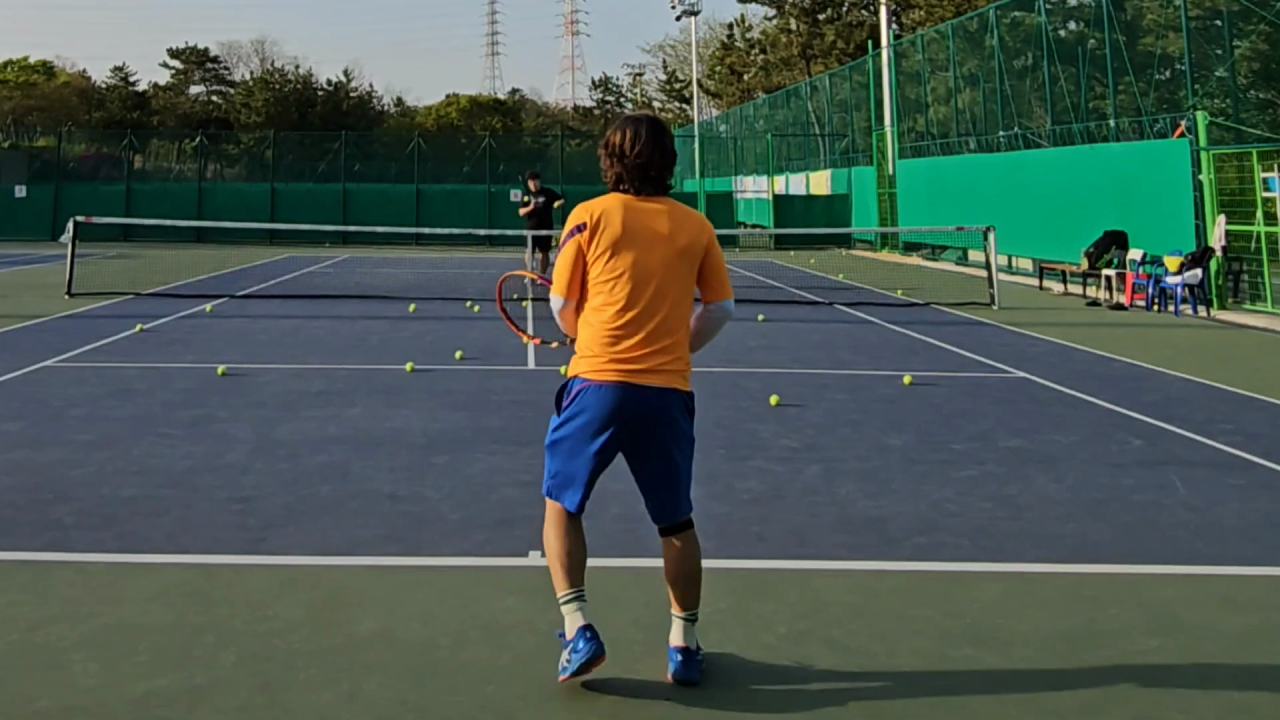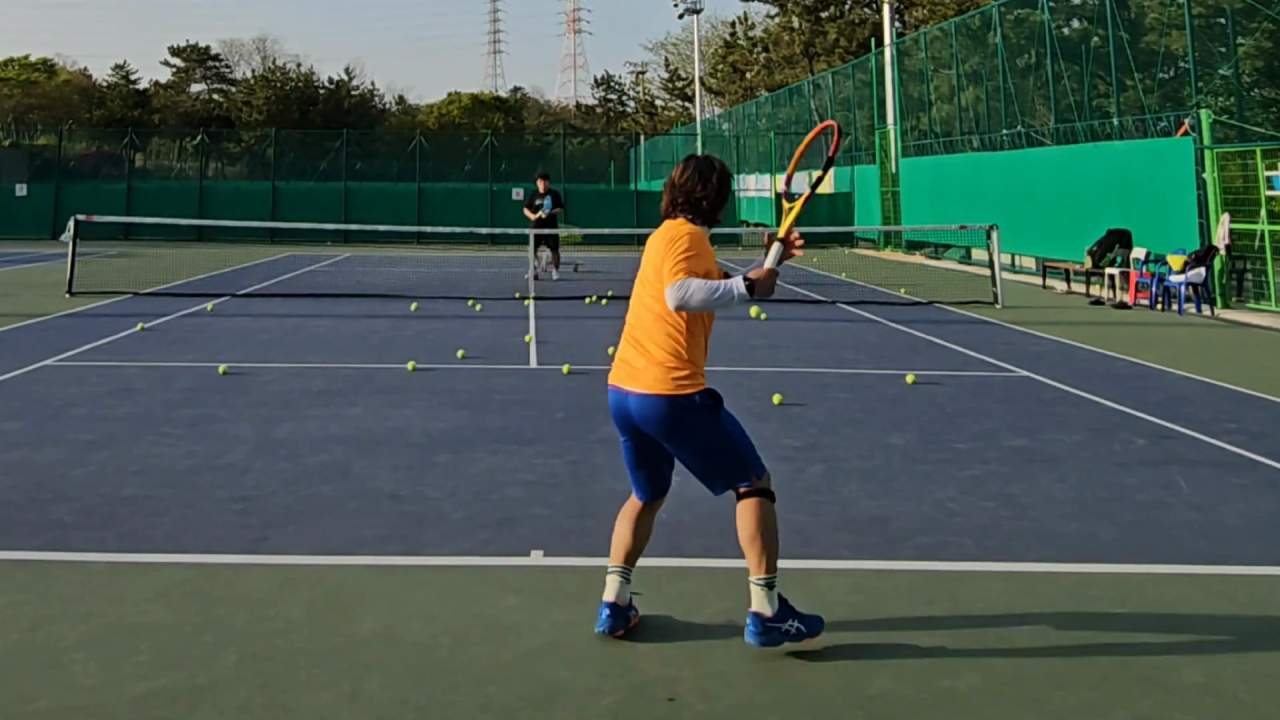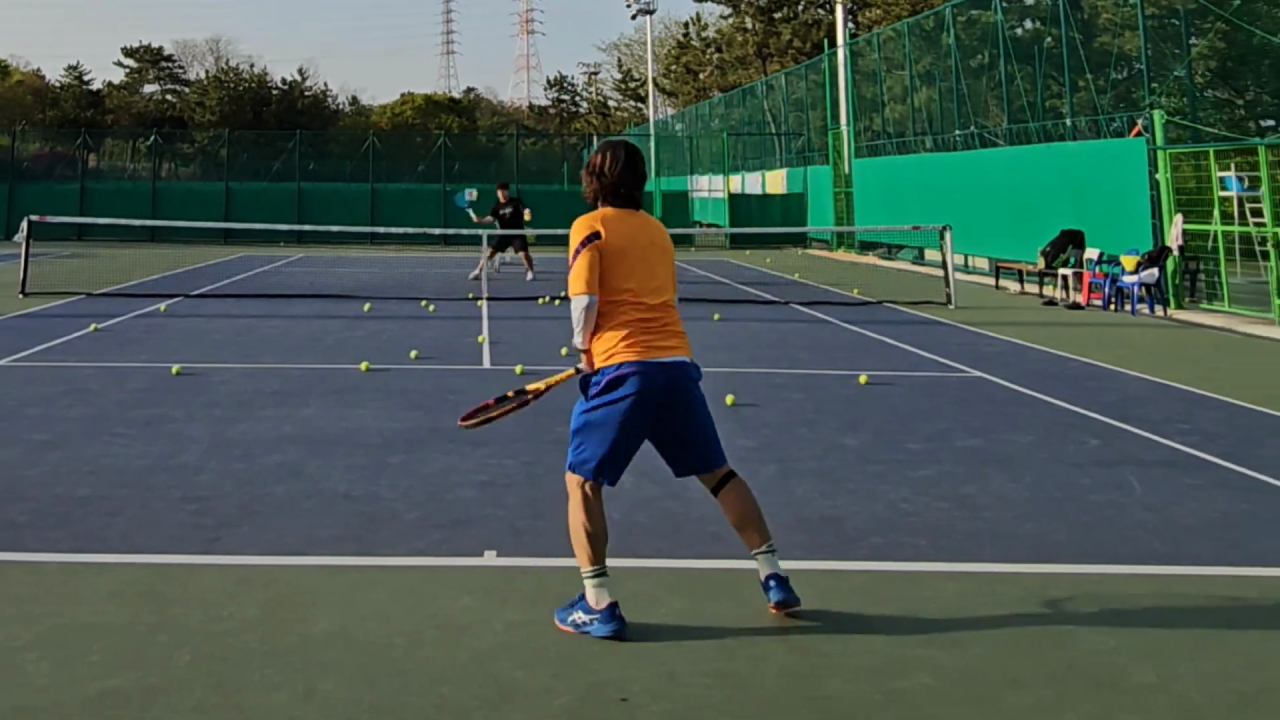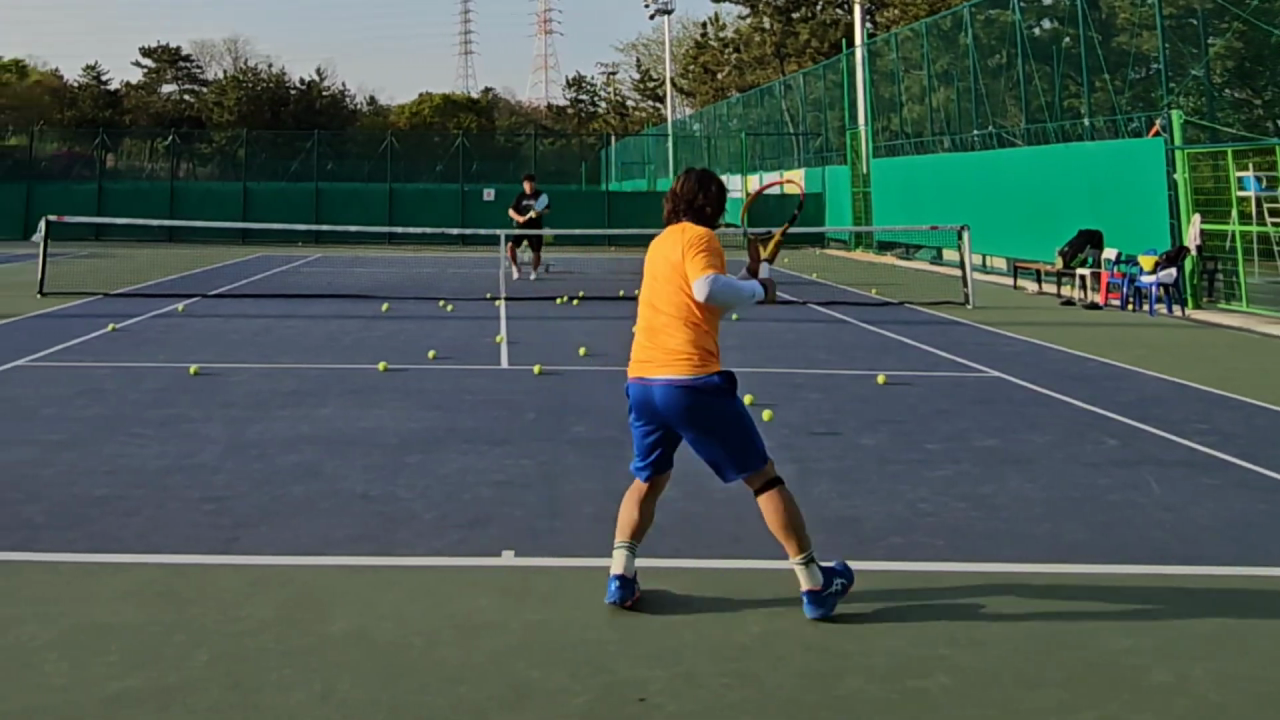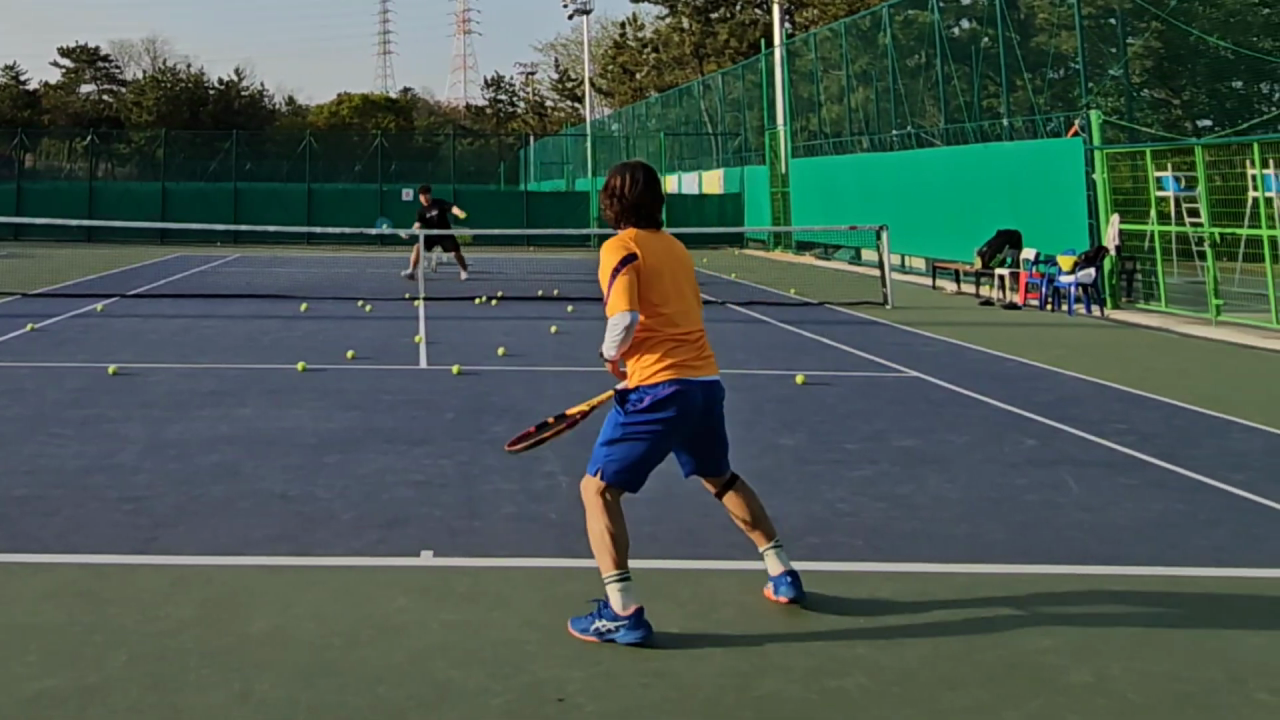
dt=1s
person 1, frame 1
left shoulder: (589, 216)
right shoulder: (695, 226)
left elbow: (562, 307)
right elbow: (721, 308)
left hip: (598, 385)
right hip: (667, 393)
left knee: (560, 506)
right knee: (675, 523)
left ankle: (578, 629)
right ankle: (684, 647)
person 1, frame 2
left shoulder: (672, 237)
right shoulder: (686, 236)
left elbow: (716, 289)
right elbow: (679, 298)
right wrist: (744, 286)
left hip: (624, 391)
right hip: (671, 395)
left knee: (645, 498)
right knee: (754, 487)
left ankle: (614, 603)
right ankle: (766, 613)
person 1, frame 3
left shoulder: (591, 228)
right shoulder: (656, 230)
left elbow: (583, 305)
left wrist: (585, 347)
left hip: (623, 372)
right hip: (676, 368)
left knee: (581, 483)
right knee: (719, 475)
left ankle: (598, 603)
right ankle: (772, 578)
person 1, frame 4
left shoulder: (660, 243)
right shoulder: (699, 238)
right elbow: (708, 292)
left wrist: (747, 278)
right wrist: (756, 290)
left hip: (644, 383)
right hip: (692, 382)
left knee: (645, 481)
right knee: (764, 479)
left ankle: (621, 574)
right ankle: (814, 585)
person 1, frame 5
left shoulder: (622, 247)
right shoulder: (674, 248)
left elbow: (625, 321)
left wrist: (613, 356)
left hip: (659, 390)
right hip: (705, 385)
left knee: (597, 490)
right knee: (719, 479)
left ankle: (624, 609)
right ankle: (779, 572)
